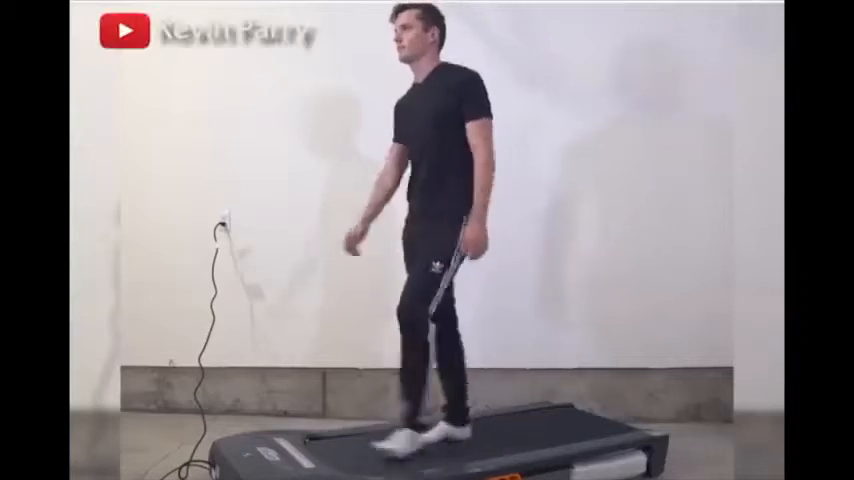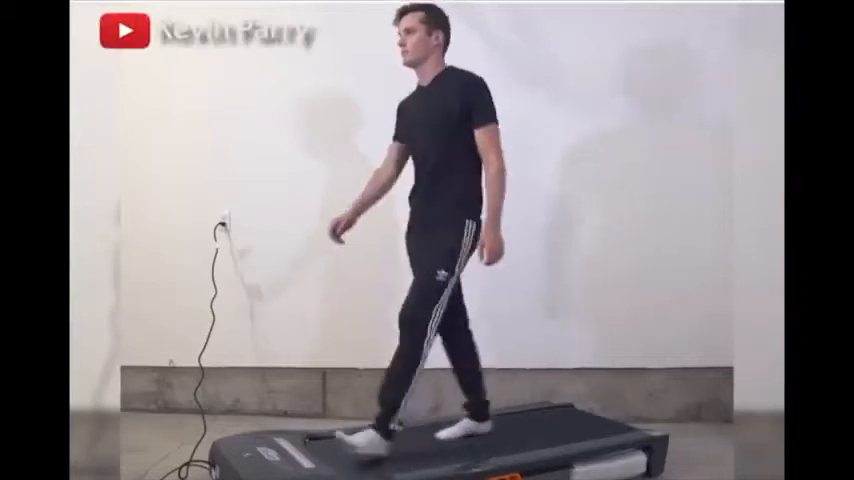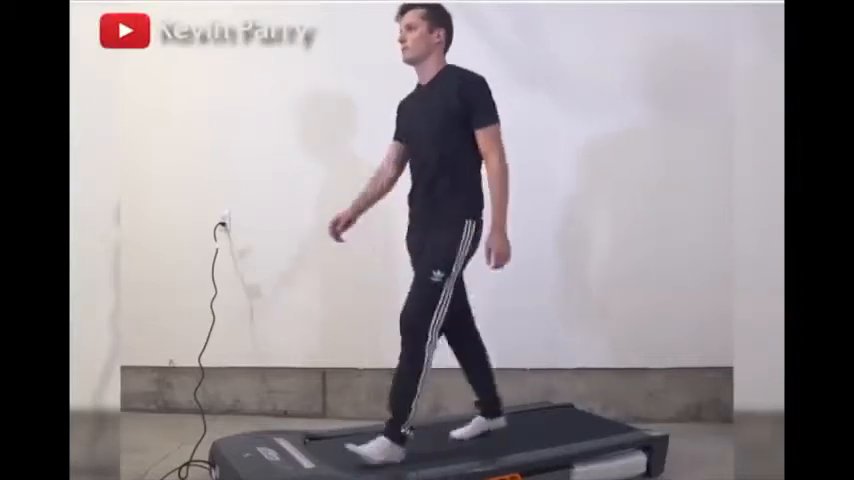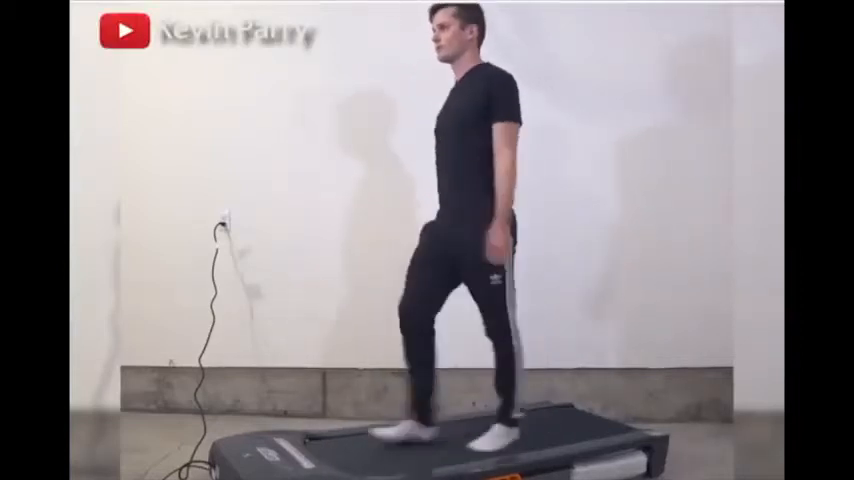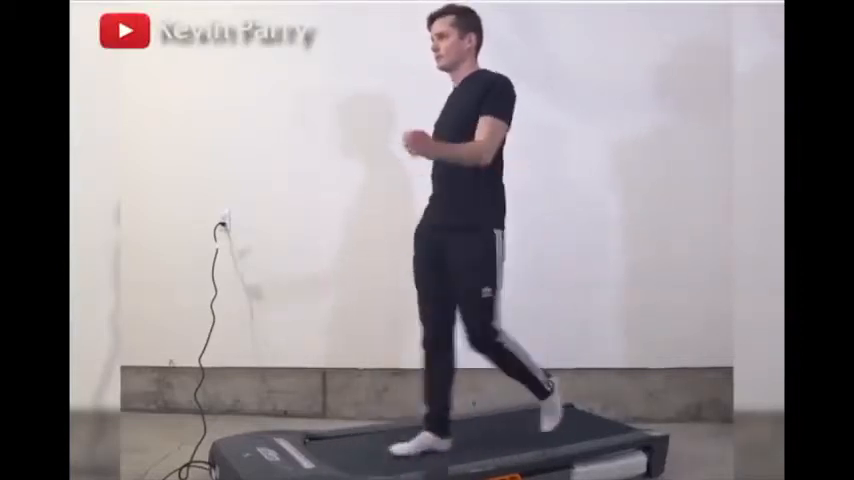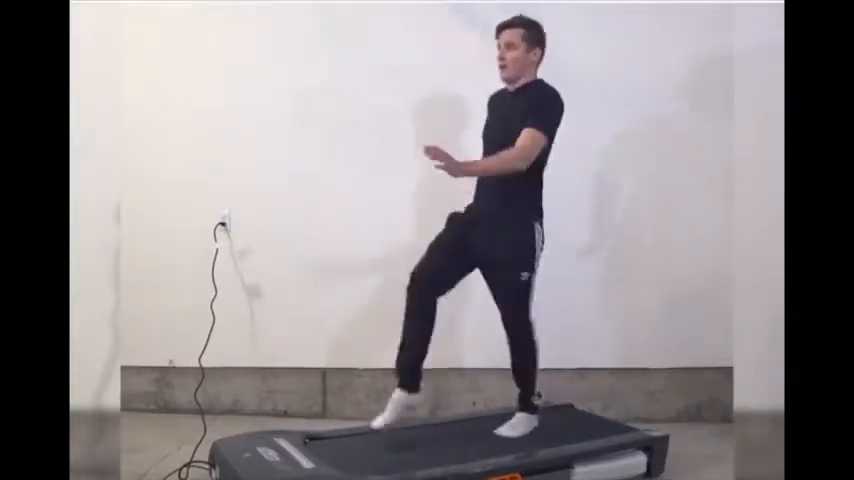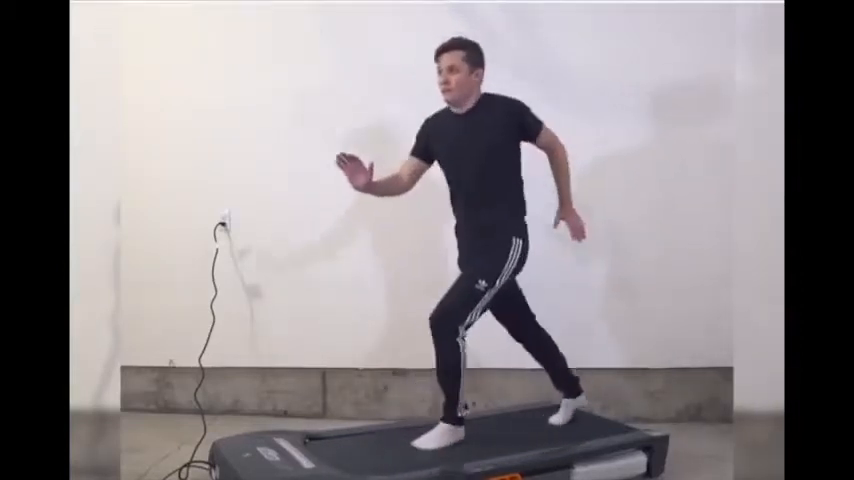
dt=0.7s
person 1, frame 1
left shoulder: (462, 82)
right shoulder: (406, 104)
left elbow: (482, 155)
right elbow: (392, 170)
left wrist: (477, 219)
right wrist: (363, 223)
left hip: (452, 221)
right hip: (418, 223)
left knee: (413, 313)
right knee: (440, 320)
left ankle: (411, 423)
right ankle: (457, 417)
person 1, frame 2
left shoulder: (467, 87)
right shoulder: (409, 105)
left elbow: (493, 162)
right elbow: (390, 168)
left wrist: (492, 227)
right wrist: (353, 213)
left hip: (455, 222)
right hip: (421, 225)
left knee: (416, 320)
right knee: (449, 323)
left ankle: (383, 430)
right ankle: (478, 414)
person 1, frame 3
left shoulder: (467, 86)
right shoulder: (409, 102)
left elbow: (494, 160)
right elbow: (391, 168)
left wrist: (498, 228)
right wrist: (353, 211)
left hip: (454, 225)
right hip: (421, 225)
left knee: (417, 323)
right knee: (455, 322)
left ankle: (395, 434)
right ankle: (491, 410)
person 1, frame 4
left shoulder: (497, 83)
right shoulder: (455, 95)
left elbow: (505, 157)
left wrist: (501, 223)
left hip: (481, 225)
right hip: (446, 224)
left knee: (497, 324)
right knee: (412, 313)
left ankle: (506, 420)
right ankle: (420, 418)
person 1, frame 5
left shoulder: (495, 87)
right shoulder: (456, 98)
left elbow: (483, 151)
left wrist: (433, 147)
left hip: (478, 234)
right hip: (438, 233)
left knee: (483, 335)
right knee: (435, 331)
left ankle: (546, 392)
right ankle: (436, 429)
person 1, frame 6
left shoulder: (546, 101)
right shoulder: (498, 99)
left elbow: (520, 158)
left wrist: (461, 168)
left hip: (517, 228)
right hip: (475, 217)
left knee: (516, 320)
right knee: (422, 284)
left ankle: (528, 409)
right ankle: (407, 389)
person 1, frame 7
left shoulder: (508, 111)
right shoulder: (433, 127)
left elbow: (555, 149)
right elbow: (404, 180)
left wrist: (566, 205)
right wrist: (369, 186)
left hip: (505, 242)
right hip: (471, 243)
left knee: (445, 321)
right knee: (521, 325)
left ankle: (453, 421)
right ankle: (571, 392)
